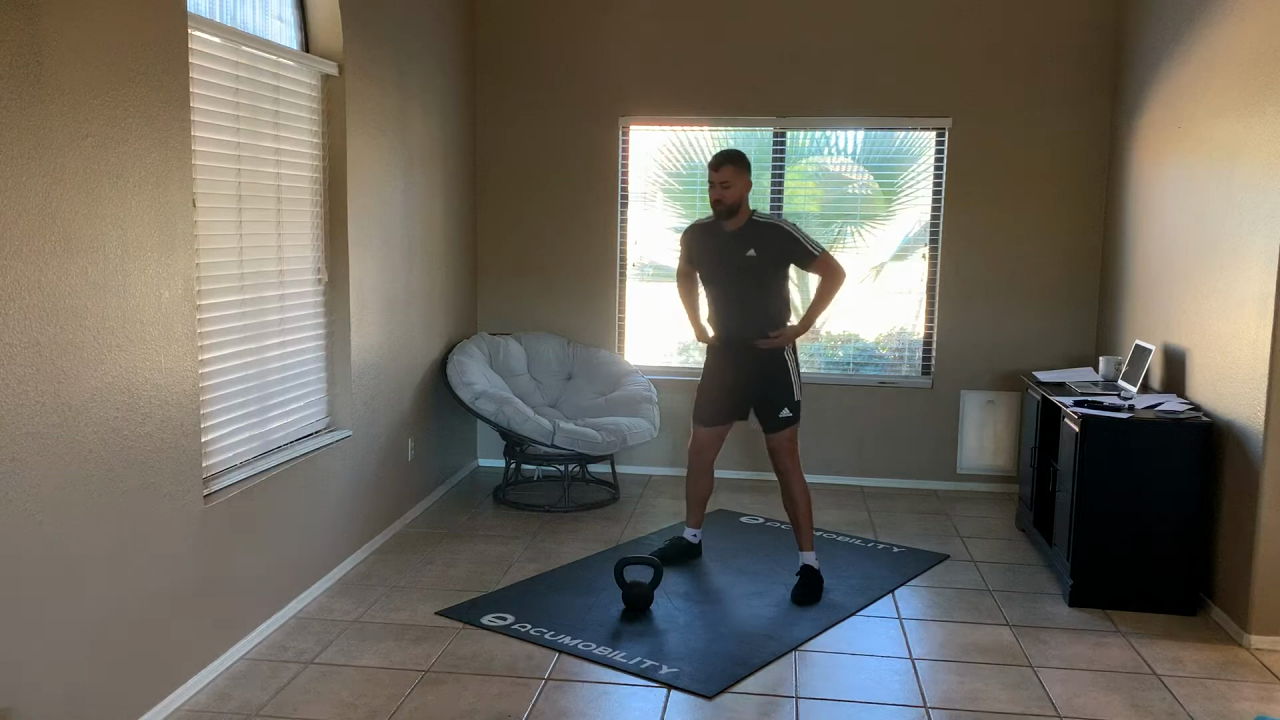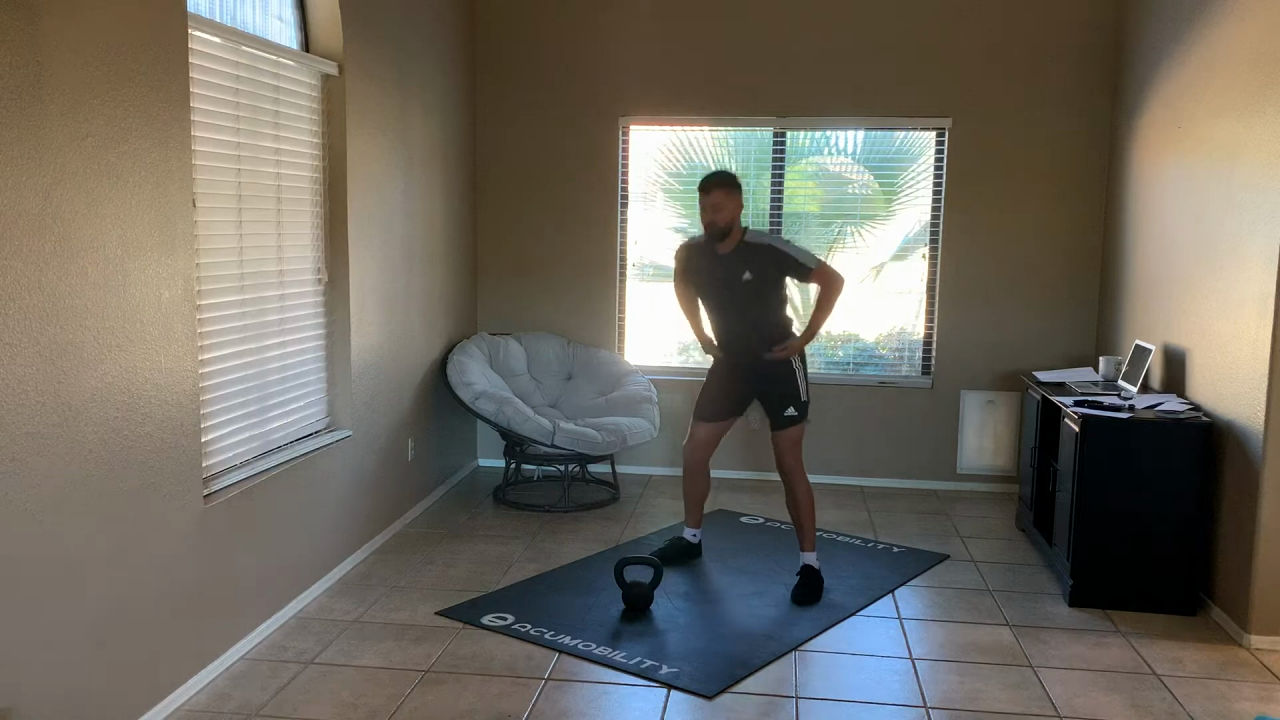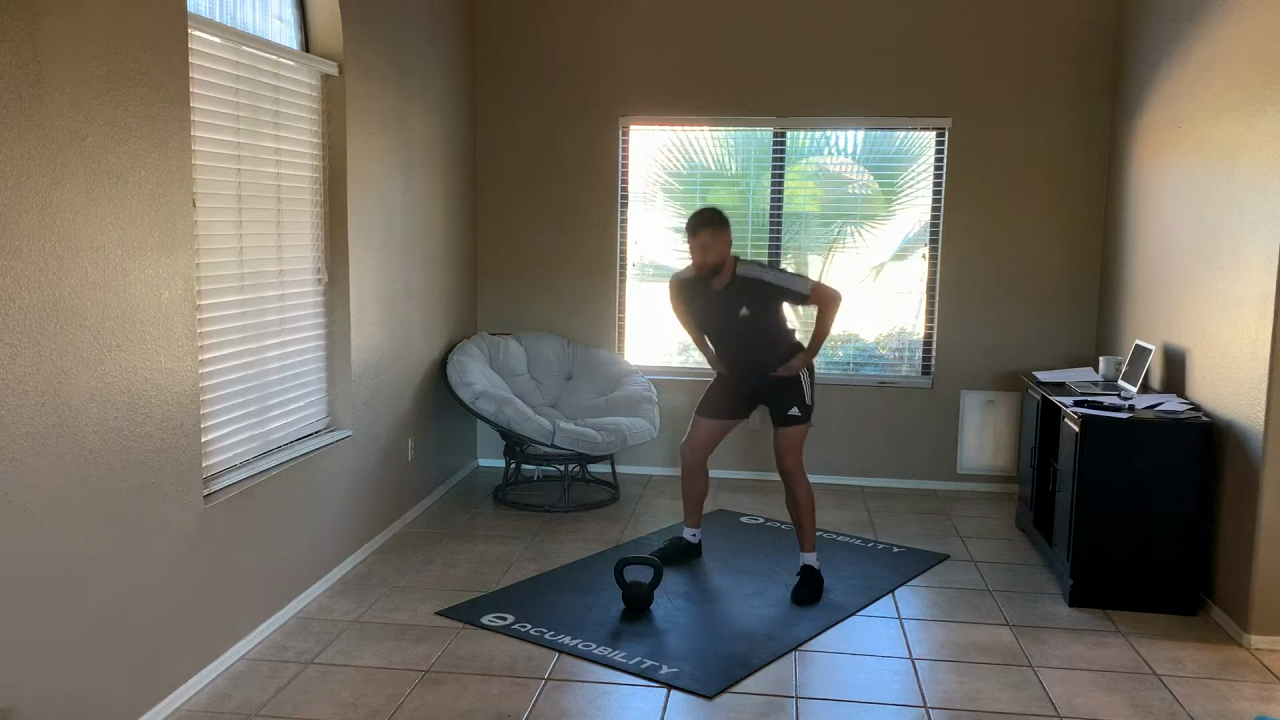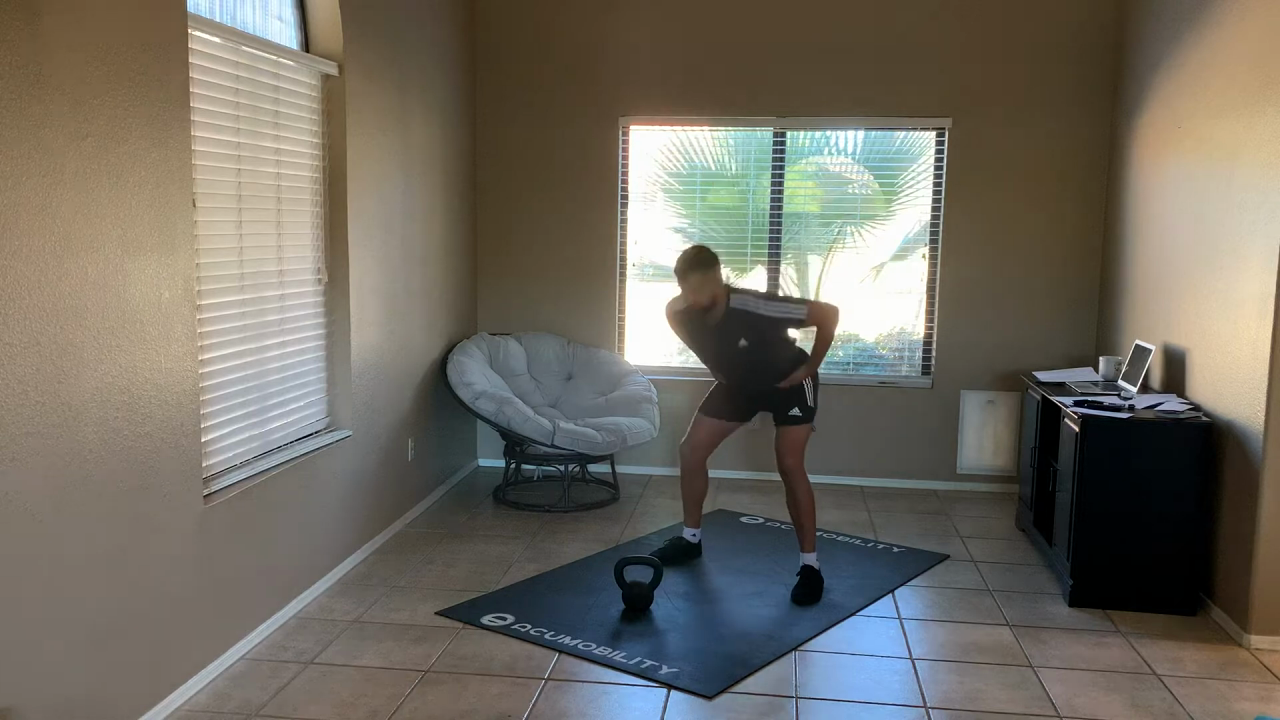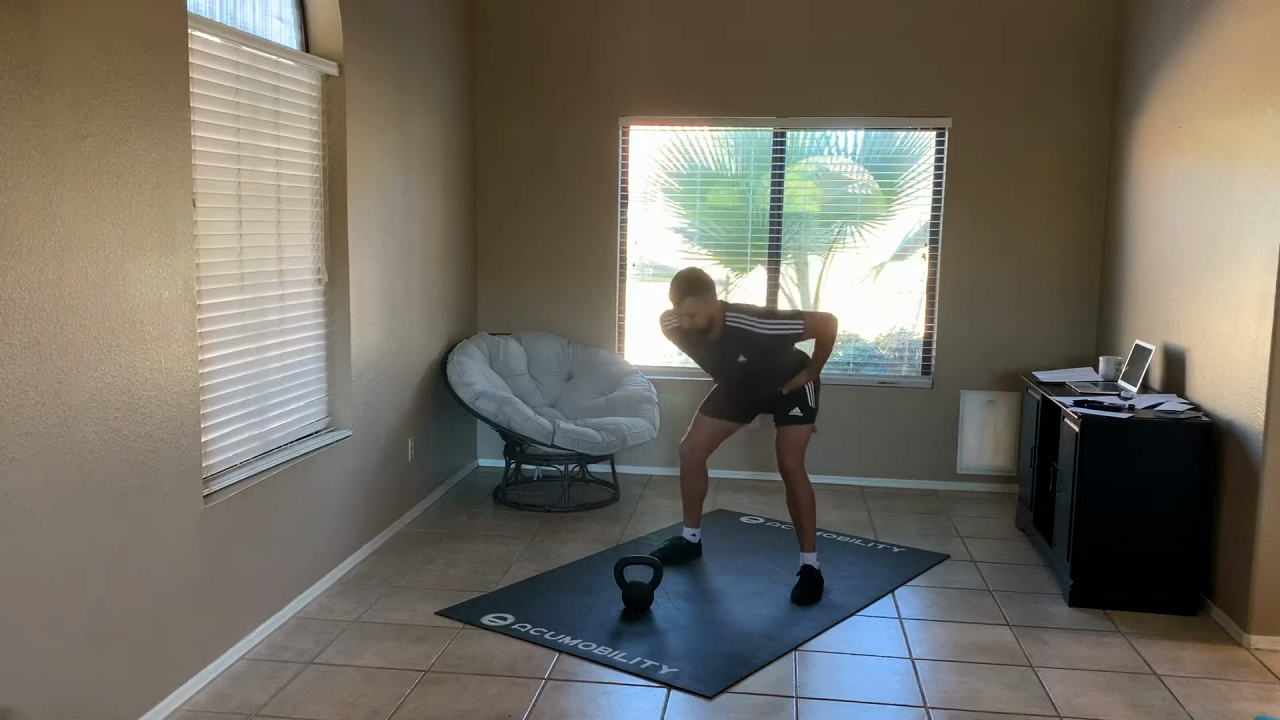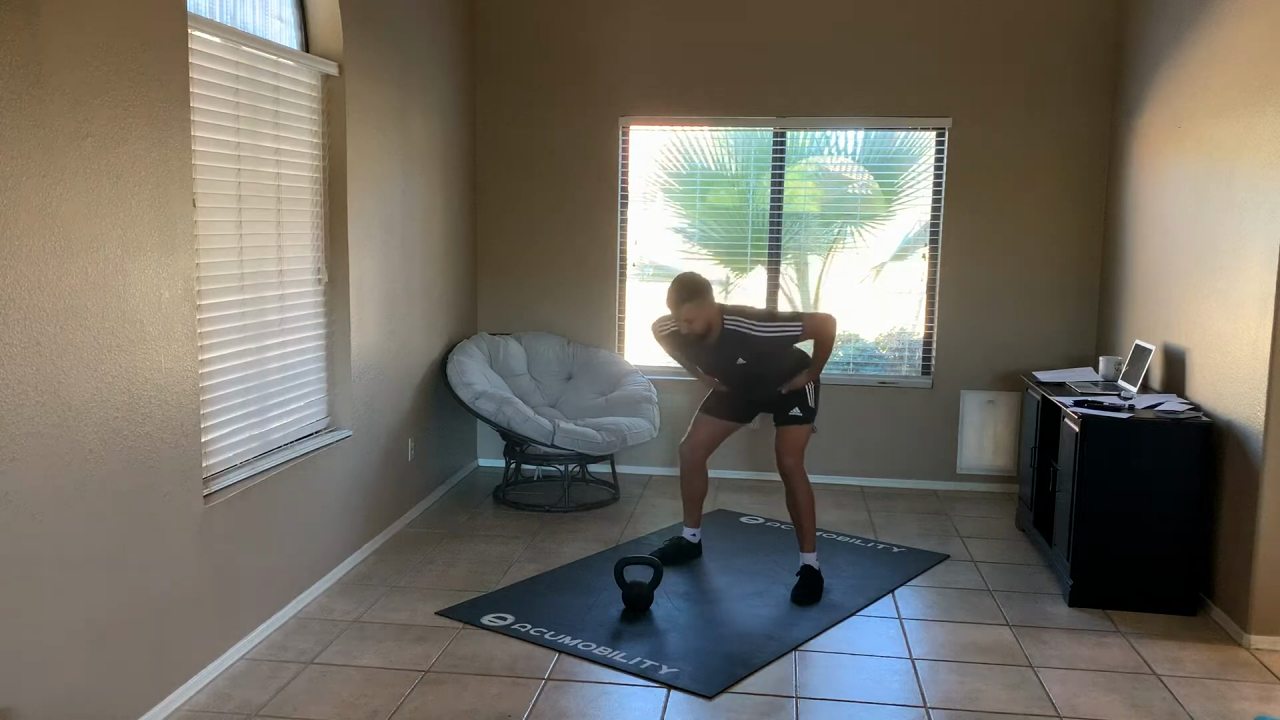
dt=0.1s
person 1, frame 1
left shoulder: (776, 233)
right shoulder: (697, 235)
left elbow: (834, 273)
right elbow: (685, 276)
left wrist: (801, 327)
right wrist: (697, 325)
left hip: (771, 357)
right hip: (723, 355)
left knee: (784, 459)
right knee: (700, 450)
left ankle: (809, 563)
right ankle: (691, 537)
person 1, frame 2
left shoulder: (769, 250)
right shoulder: (691, 253)
left elbow: (832, 281)
right elbow: (684, 289)
left wrist: (805, 340)
right wrist: (702, 337)
left hip: (779, 364)
right hip: (730, 363)
left knee: (787, 461)
right knee: (694, 450)
left ankle: (809, 563)
right ankle: (690, 539)
person 1, frame 3
left shoulder: (762, 281)
right shoulder: (685, 284)
left elbow: (830, 298)
left wrist: (807, 355)
right wrist: (706, 351)
left hip: (784, 371)
right hip: (734, 372)
left knee: (788, 462)
right knee: (692, 448)
left ankle: (810, 564)
right ankle: (690, 538)
person 1, frame 4
left shoulder: (758, 308)
right shoulder: (682, 310)
left elbow: (829, 314)
left wrist: (810, 367)
left hip: (788, 382)
right hip: (736, 384)
left knee: (789, 464)
right knee: (691, 450)
left ankle: (810, 566)
right ankle: (690, 539)
person 1, frame 5
left shoulder: (755, 326)
right shoulder: (677, 324)
left elbow: (827, 324)
left wrist: (811, 372)
left hip: (788, 385)
right hip: (737, 388)
left knee: (790, 465)
right knee: (691, 450)
left ankle: (810, 566)
right ankle: (691, 539)
person 1, frame 6
left shoulder: (754, 328)
right shoulder: (676, 330)
left elbow: (826, 323)
right elbow: (658, 329)
left wrist: (813, 375)
right wrist: (697, 371)
left hip: (790, 383)
right hip: (737, 386)
left knee: (789, 464)
right knee: (691, 450)
left ankle: (809, 565)
right ankle: (690, 539)
